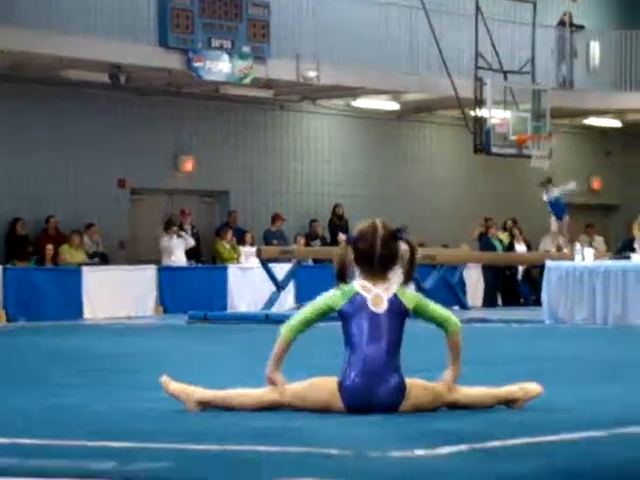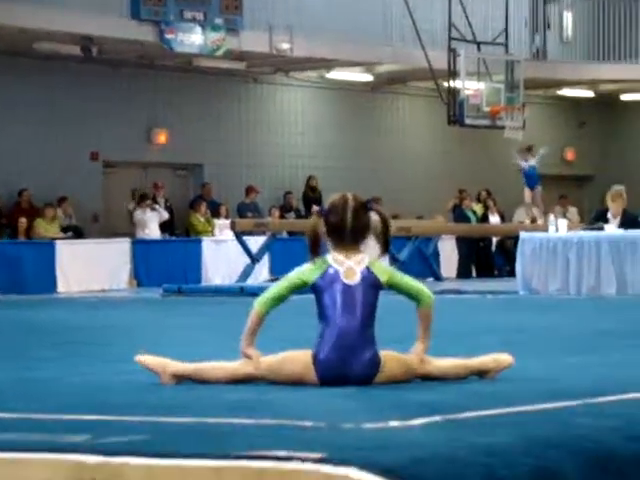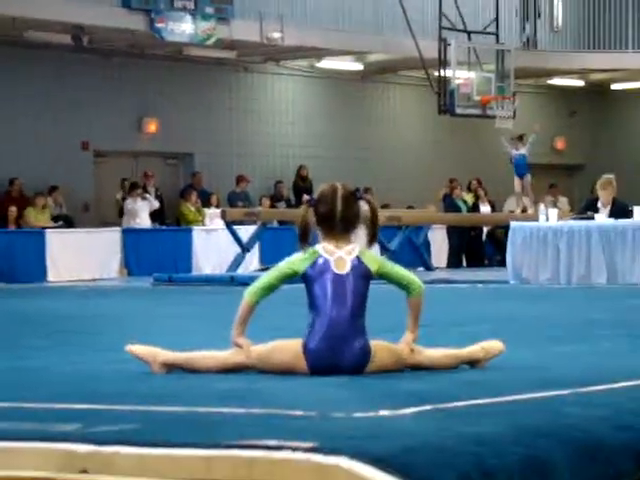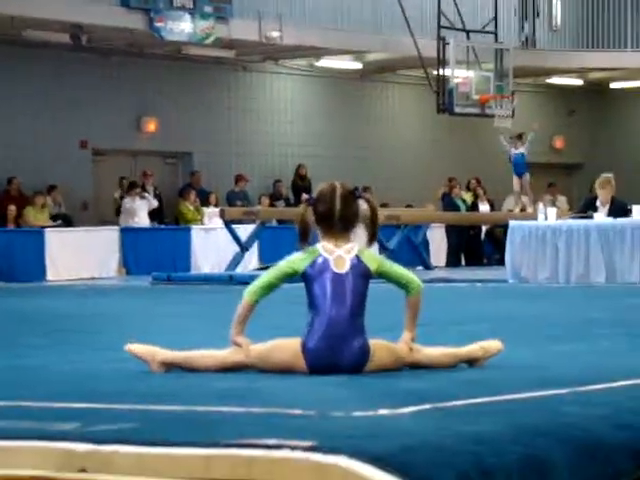
dt=0.2s
person 1, frame 1
left shoulder: (341, 295)
right shoulder: (406, 296)
left elbow: (291, 327)
right elbow: (452, 324)
left wrist: (273, 370)
right wrist: (453, 370)
left hip: (351, 392)
right hip: (393, 393)
left knee: (277, 395)
right knee: (449, 394)
left ankle: (200, 396)
right ankle: (513, 393)
person 1, frame 2
left shoulder: (315, 269)
right shoulder: (378, 270)
left elbow: (264, 301)
right elbow: (425, 297)
left wrist: (247, 345)
right wrist: (422, 344)
left hip: (324, 366)
right hip: (368, 366)
left knee: (251, 368)
right knee: (422, 365)
left ankle: (176, 369)
right ankle: (484, 364)
person 1, frame 3
left shoulder: (305, 259)
right shoulder: (367, 259)
left elbow: (254, 291)
right elbow: (415, 286)
left wrist: (238, 334)
right wrist: (411, 333)
left hip: (314, 355)
right hip: (358, 356)
left knee: (242, 356)
right knee: (412, 355)
left ankle: (165, 358)
right ankle: (474, 353)
person 1, frame 4
left shoulder: (305, 258)
right shoulder: (367, 258)
left elbow: (254, 290)
right elbow: (414, 285)
left wrist: (237, 333)
right wrist: (409, 333)
left hip: (313, 354)
right hip: (357, 355)
left knee: (241, 356)
right knee: (410, 354)
left ankle: (165, 357)
right ankle: (472, 353)
